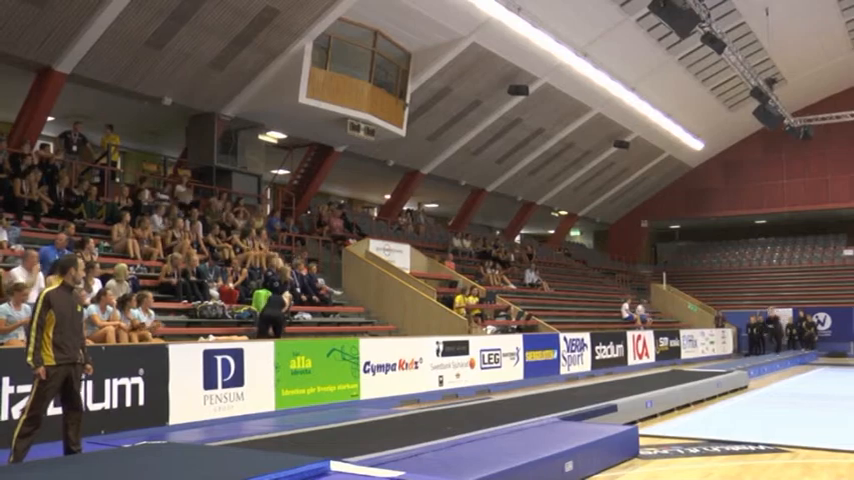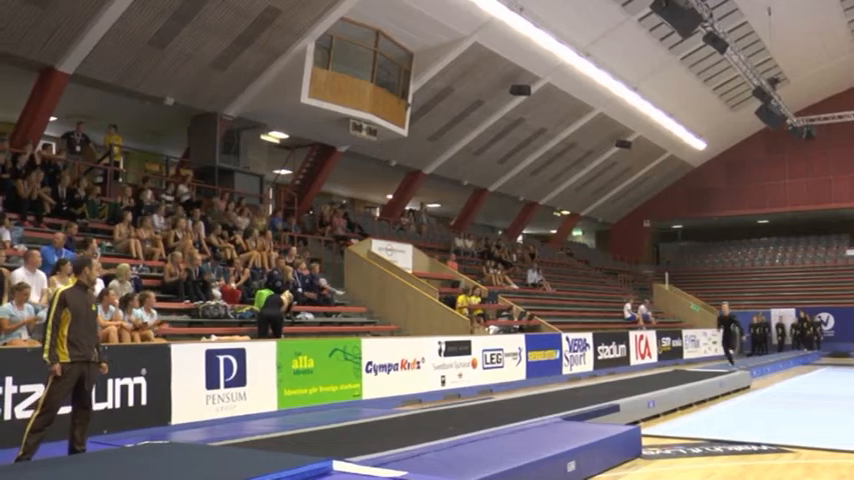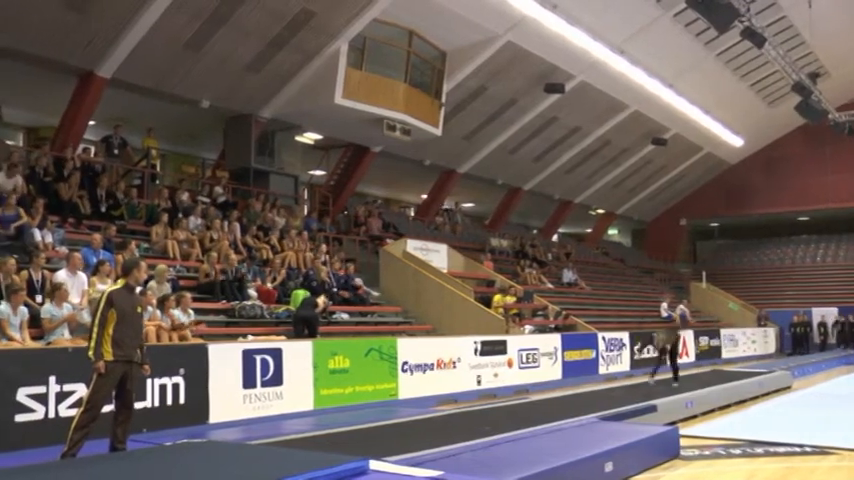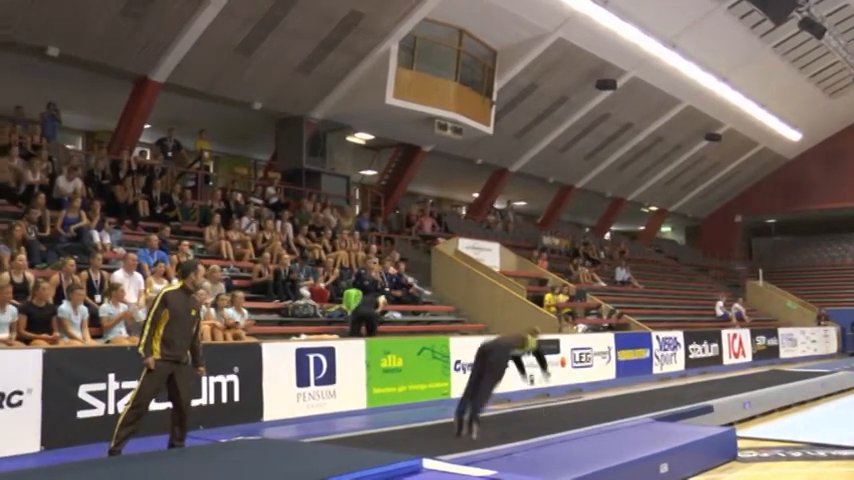
dt=1s
person 1, frame 1
left shoulder: (76, 299)
right shoulder: (49, 295)
right elbow: (35, 329)
left wrist: (86, 360)
right wrist: (36, 362)
left hip: (74, 364)
right hip: (52, 365)
left knee: (74, 410)
right knee: (34, 413)
left ankle: (73, 452)
right ankle: (16, 459)
person 1, frame 2
left shoulder: (91, 298)
right shoulder: (64, 294)
right elbow: (51, 327)
left wrist: (100, 358)
right wrist: (52, 359)
left hip: (88, 362)
right hip: (66, 362)
left knee: (83, 409)
right knee: (47, 409)
left ankle: (77, 451)
right ankle: (24, 456)
person 1, frame 3
left shoulder: (137, 300)
right shoulder: (112, 294)
right elbow: (97, 326)
left wrist: (143, 360)
right wrist: (96, 357)
left hip: (131, 362)
right hip: (110, 360)
left knee: (126, 407)
right knee: (92, 406)
left ankle: (118, 448)
right ankle: (70, 452)
person 1, frame 4
left shoulder: (195, 304)
right shoulder: (167, 295)
right elbow: (150, 323)
left wrist: (199, 362)
right wrist: (146, 353)
left hip: (181, 362)
right hip: (159, 359)
left knee: (183, 406)
right knee: (139, 403)
left ankle: (176, 446)
right ankle: (115, 448)
